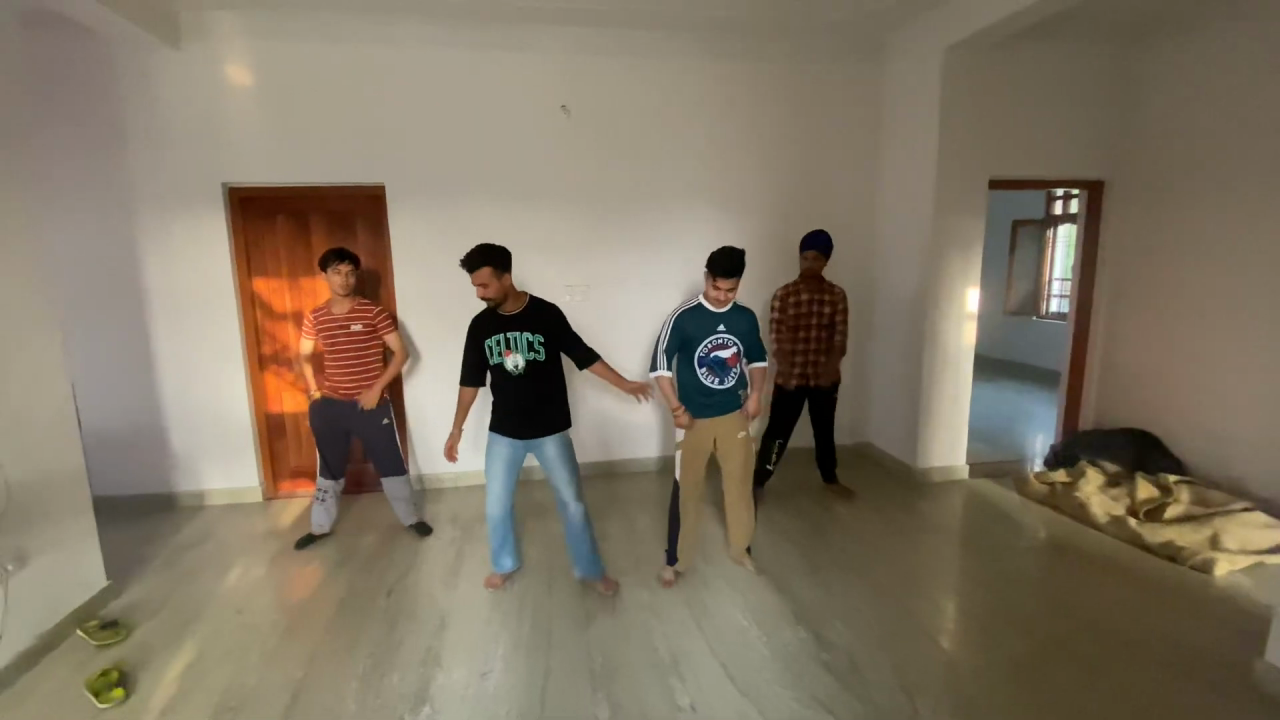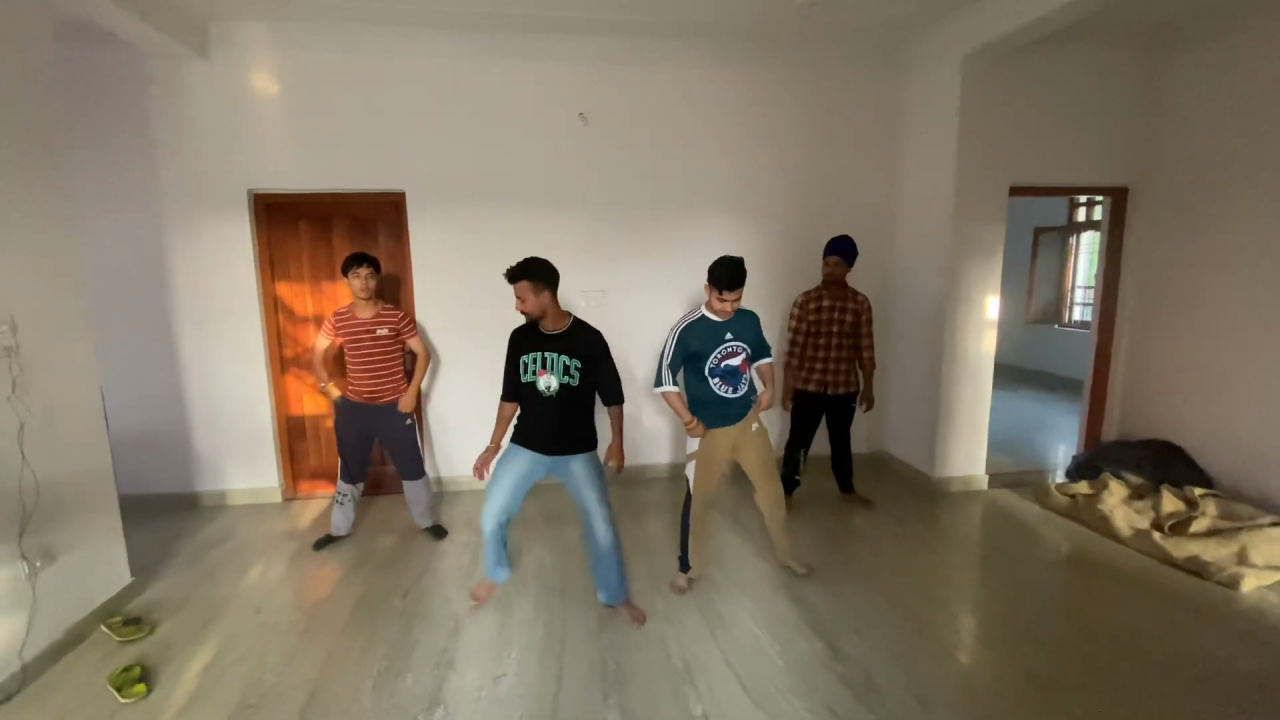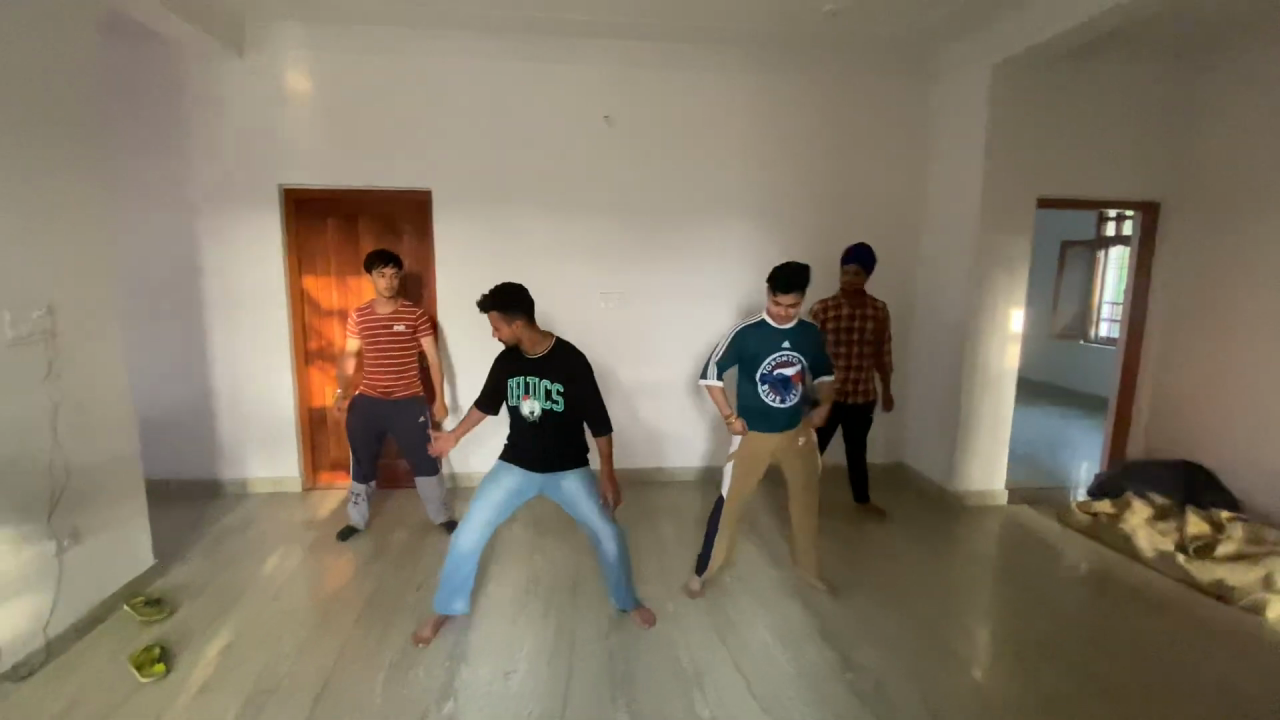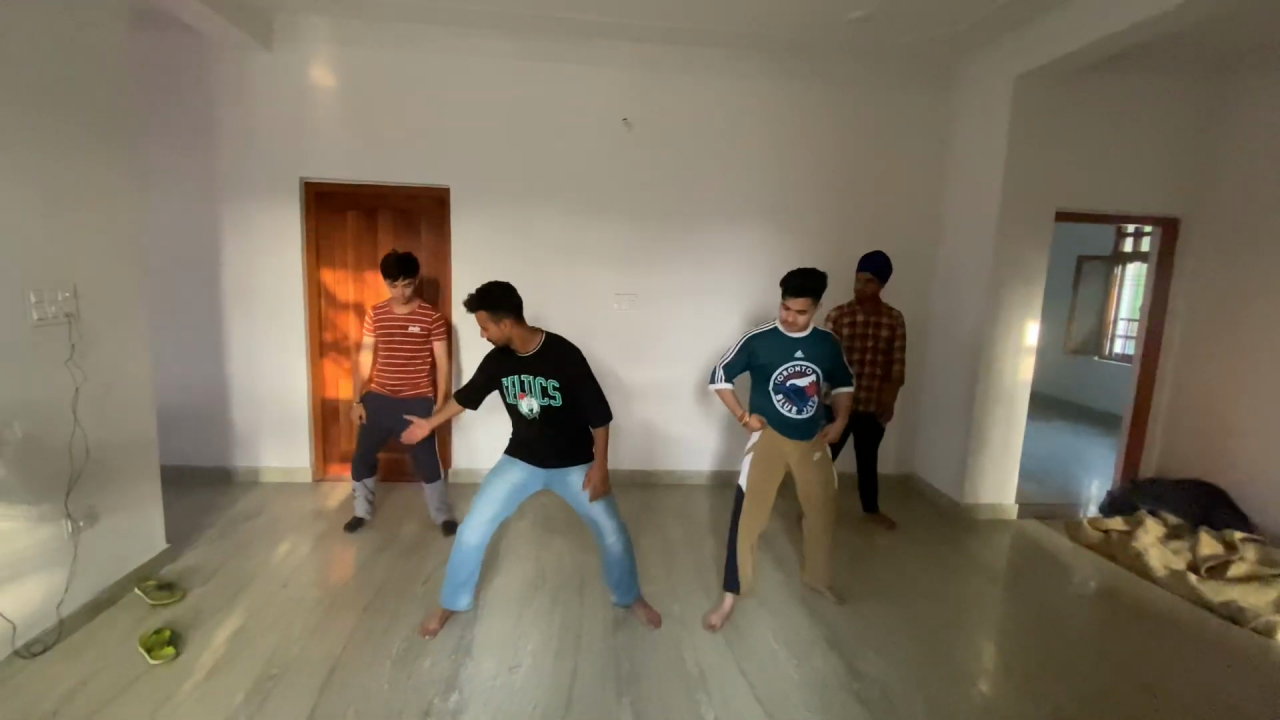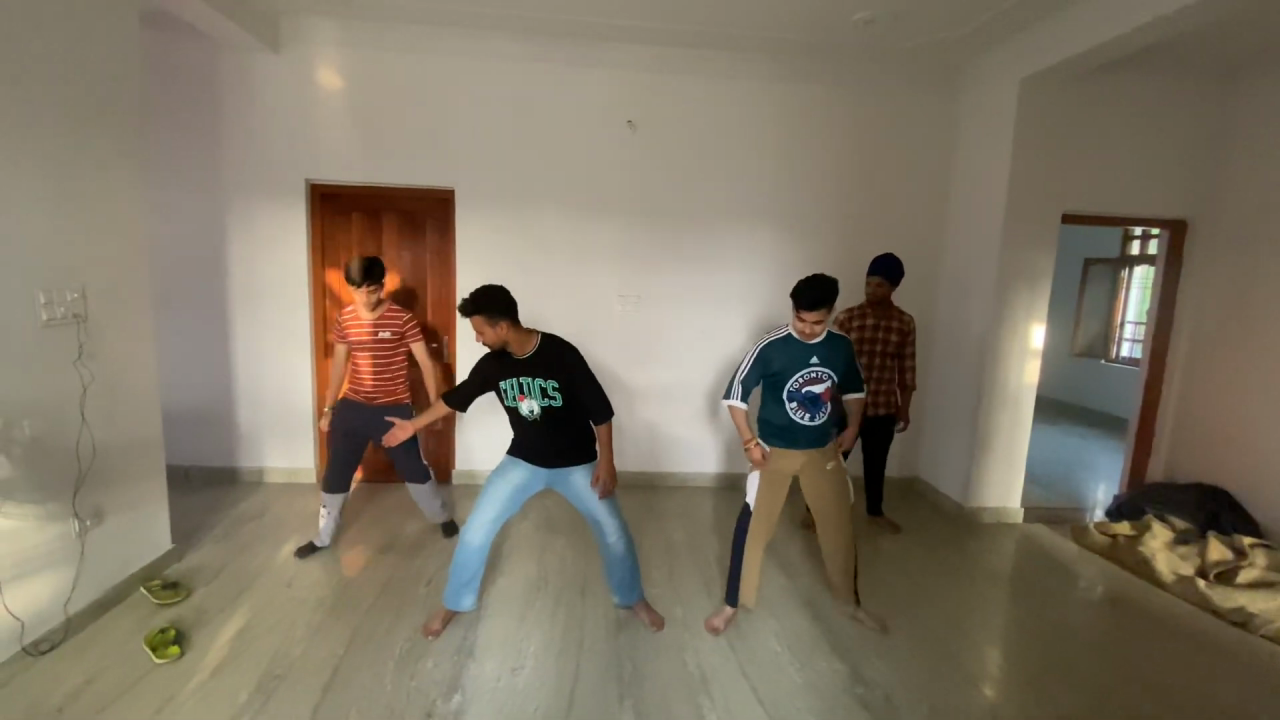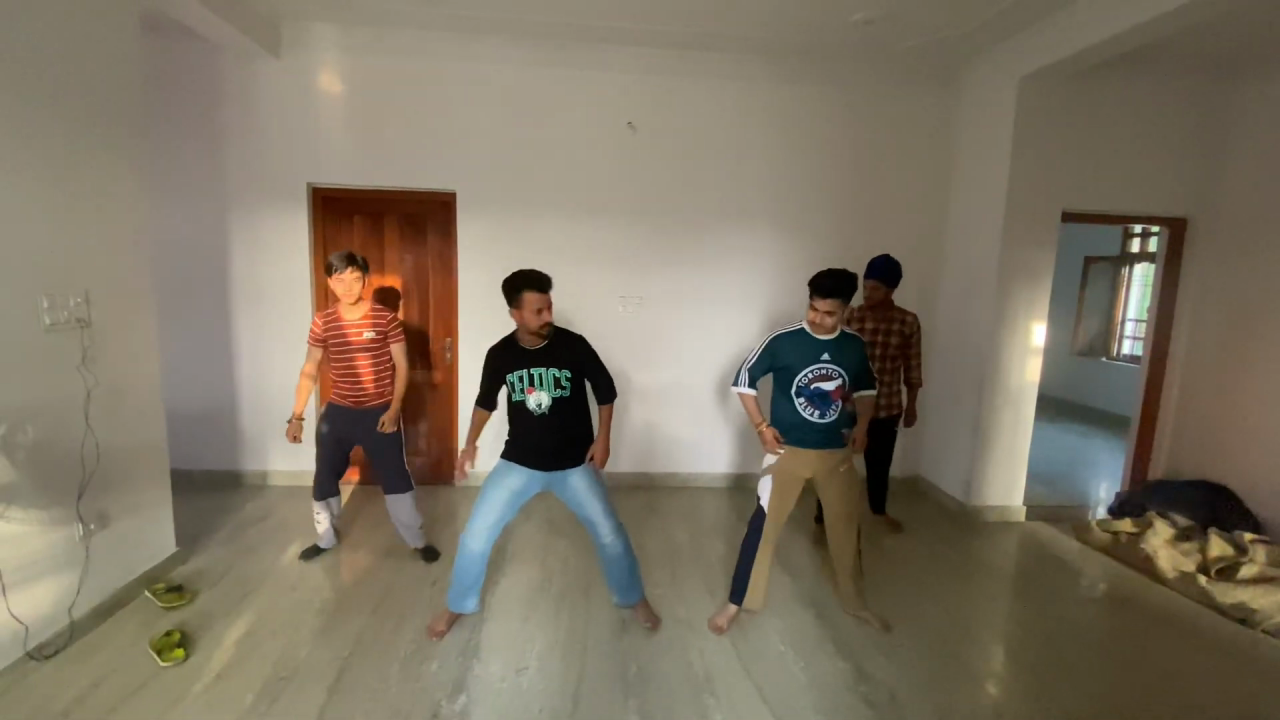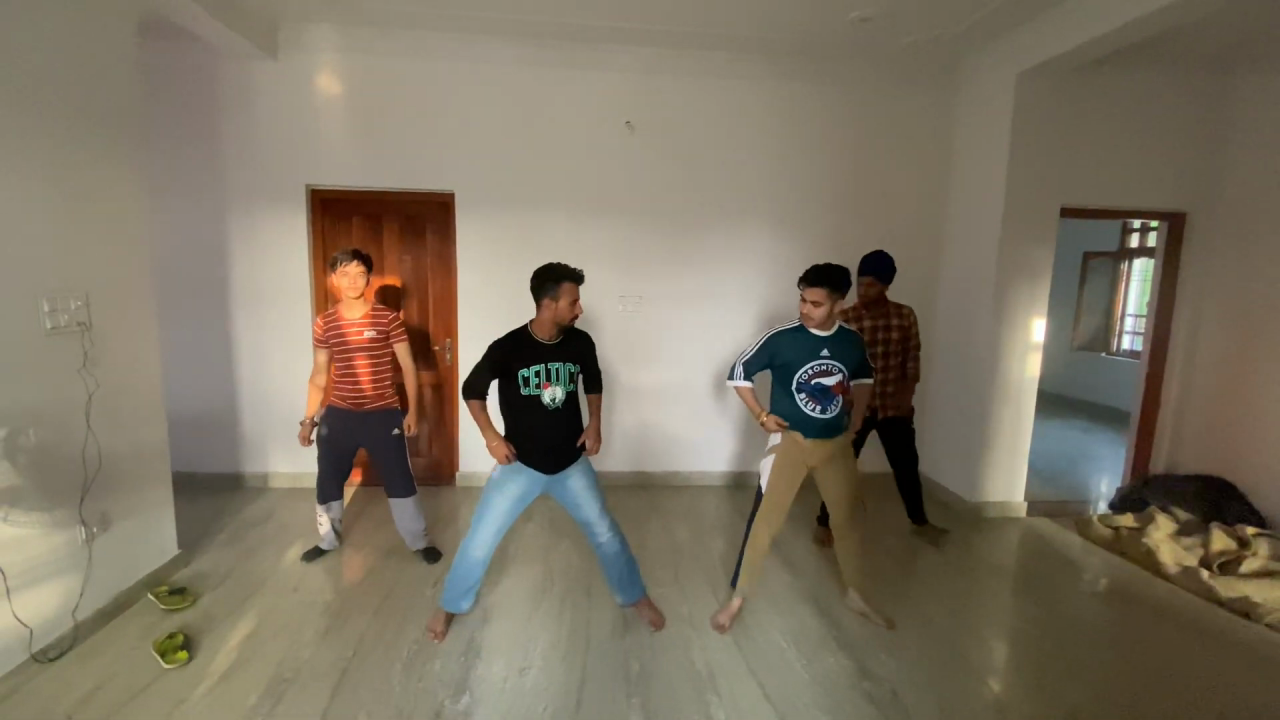
dt=0.4s
person 1, frame 1
left shoulder: (546, 314)
right shoulder: (480, 325)
left elbow: (584, 356)
right elbow: (471, 380)
left wrist: (626, 384)
right wrist: (457, 428)
left hip: (549, 429)
right hip: (504, 431)
left knee: (571, 501)
right knee: (497, 504)
left ankle: (590, 571)
right ankle: (504, 564)
person 1, frame 2
left shoulder: (588, 339)
right shoulder: (520, 338)
left elbow: (611, 395)
right elbow: (510, 396)
left wrist: (617, 442)
right wrist: (494, 444)
left hip: (577, 451)
right hip: (527, 447)
left knee: (600, 523)
right knee: (492, 515)
left ankle: (616, 596)
right ankle: (496, 574)
person 1, frame 3
left shoulder: (572, 361)
right shoulder: (505, 362)
left elbow: (599, 422)
right elbow: (487, 402)
left wrist: (608, 476)
right wrist: (455, 435)
left hip: (568, 469)
right hip: (516, 465)
left knee: (608, 535)
right knee: (468, 535)
left ankle: (628, 602)
right ankle: (444, 610)
person 1, frame 4
left shoulder: (564, 355)
right shoulder: (497, 360)
left elbow: (598, 414)
right elbow: (468, 395)
left wrist: (600, 466)
right wrist: (430, 424)
left hip: (572, 463)
right hip: (521, 460)
left knee: (611, 531)
right knee: (473, 529)
left ankle: (630, 598)
right ankle: (451, 604)
person 1, frame 5
left shoulder: (562, 355)
right shoulder: (492, 364)
left elbow: (600, 409)
right elbow: (457, 397)
left wrist: (606, 462)
right wrist: (413, 426)
left hip: (575, 463)
right hip: (523, 460)
left knee: (613, 531)
right knee: (477, 530)
left ankle: (633, 599)
right ankle: (454, 605)
person 1, frame 6
left shoulder: (573, 346)
right shoulder: (500, 355)
left elbow: (605, 389)
right elbow: (486, 401)
left wrist: (602, 438)
right wrist: (470, 443)
left hip: (573, 464)
right hip: (519, 463)
left knee: (608, 533)
right knee: (476, 534)
left ankle: (633, 599)
right ankle: (458, 606)
person 1, frame 7
left shoulder: (581, 343)
right shoulder: (507, 348)
left elbow: (593, 381)
right elbow: (472, 390)
left wrist: (594, 424)
right wrist: (491, 437)
left hip: (571, 463)
right hip: (520, 464)
left knee: (604, 533)
right knee: (480, 540)
left ankle: (636, 597)
right ankle: (450, 607)
person 2, frame 1
left shoulder: (746, 318)
right shoulder: (683, 316)
left elbow: (758, 359)
right elbow: (660, 365)
left wrist: (755, 395)
right wrist: (676, 408)
left hip: (735, 415)
right hip: (695, 418)
left knee: (739, 483)
right knee: (686, 488)
left ankle: (739, 548)
right ankle: (675, 560)
person 2, frame 2
left shoulder: (749, 320)
right shoulder: (687, 329)
left elbow: (762, 355)
right elbow: (664, 379)
left wrist: (768, 387)
right wrist: (689, 420)
left hip: (748, 419)
right hip: (709, 429)
left knee: (769, 484)
right knee: (699, 497)
left ankle: (784, 553)
right ankle: (687, 567)
person 2, frame 3
left shoulder: (811, 334)
right shoulder: (745, 333)
left elbow: (824, 373)
right elbow: (711, 373)
left wrist: (824, 405)
right wrist: (730, 417)
left hip: (797, 430)
right hip: (753, 433)
left knee: (807, 499)
right knee: (731, 501)
left ankle: (808, 568)
right ankle: (701, 571)
person 2, frame 4
left shoulder: (827, 343)
right shoulder: (757, 340)
left elbow: (843, 384)
right elbow: (720, 377)
left wrist: (840, 420)
right wrist: (743, 416)
left hip: (813, 440)
right hip: (769, 437)
left knee: (821, 512)
right knee: (748, 513)
left ankle: (817, 578)
right ankle: (730, 597)
person 2, frame 5
left shoulder: (841, 347)
right shoulder: (769, 347)
left elbow: (854, 389)
right elbow: (736, 393)
left wrist: (852, 428)
right wrist: (749, 442)
left hip: (823, 451)
right hip: (775, 451)
left knee: (840, 527)
right knee: (753, 525)
left ankle: (851, 601)
right ankle: (732, 604)
person 2, frame 6
left shoulder: (855, 347)
right shoulder: (782, 340)
left elbow: (865, 388)
right elbow: (744, 380)
left wrist: (861, 425)
right wrist: (762, 426)
left hip: (836, 452)
right hip: (787, 450)
left knee: (847, 526)
right knee: (765, 525)
left ankle: (854, 601)
right ankle: (735, 603)
person 2, frame 7
left shoulder: (852, 341)
right shoulder: (781, 337)
left elbow: (864, 377)
right elbow: (739, 372)
left wrist: (858, 413)
right wrist: (762, 415)
left hip: (836, 444)
right hip: (789, 441)
left knee: (847, 519)
right knee: (764, 518)
left ankle: (855, 594)
right ankle: (737, 597)
person 3, frame 1
left shoulder: (374, 312)
right shoulder: (315, 317)
left elbow: (401, 353)
right elbow: (304, 357)
left wrist: (377, 388)
right wrist: (314, 392)
left hip: (371, 403)
right hip: (332, 404)
left knee: (391, 464)
right knee: (329, 468)
left ankle: (411, 517)
right ankle: (320, 526)
person 3, frame 2
left shoulder: (397, 317)
right shoulder: (337, 320)
left elbow: (423, 354)
right elbow: (317, 353)
left wrist: (412, 392)
right wrist: (327, 386)
left hip: (394, 406)
right hip: (354, 407)
left knee: (412, 467)
right knee: (349, 471)
left ankle: (427, 520)
right ankle: (339, 529)
person 3, frame 3
left shoulder: (416, 315)
right shoulder: (358, 316)
left elbow: (433, 357)
right elbow: (350, 356)
left wrist: (439, 399)
right wrist: (342, 392)
left hip: (408, 403)
right hip: (367, 402)
left knee: (425, 463)
right knee: (362, 466)
left ankle: (442, 516)
right ankle: (357, 520)
person 3, frame 4
left shoulder: (431, 317)
right shoulder: (375, 314)
left elbow: (442, 362)
right elbow: (364, 357)
left wrist: (440, 403)
right wrist: (357, 399)
left hip: (417, 403)
right hip: (378, 400)
left knee: (427, 465)
right knee: (361, 461)
left ankle: (443, 516)
right ankle: (363, 512)
person 3, frame 5
left shoulder: (402, 319)
right shoulder: (344, 319)
left elbow: (425, 362)
right elbow: (338, 364)
left wrist: (436, 404)
right wrist: (328, 409)
left hip: (394, 408)
right hip: (353, 408)
left knee: (414, 469)
right knee: (335, 474)
left ankle: (443, 516)
right ankle: (322, 538)
person 3, frame 6
left shoulder: (386, 318)
right shoulder: (322, 322)
left elbow: (401, 366)
right elbow: (309, 370)
left wrist: (394, 409)
right wrist: (296, 416)
left hip: (379, 412)
right hip: (338, 412)
left knee: (397, 479)
right knee: (324, 480)
left ankle: (418, 540)
right ankle: (326, 539)
person 3, frame 7
left shoulder: (388, 318)
right shoulder: (325, 323)
left elbow: (407, 365)
right elbow: (319, 374)
left wrist: (412, 410)
right wrist: (309, 419)
left hip: (383, 415)
right hip: (339, 416)
left knee: (400, 482)
right knee: (328, 482)
left ankle: (419, 541)
right ankle: (328, 540)
person 4, frame 1
left shoulder: (837, 294)
right shoulder: (784, 294)
left elbow: (839, 337)
right elbow: (777, 337)
left wrist: (831, 368)
right wrist: (785, 372)
left hip: (825, 377)
right hip: (791, 376)
left knee: (825, 431)
right knee: (778, 432)
left ankle: (830, 479)
right ankle: (758, 483)
person 4, frame 2
left shoulder: (861, 303)
right shoulder: (805, 300)
left elbow: (866, 348)
right elbow: (794, 346)
left wrist: (868, 386)
right wrist: (788, 386)
left hip: (845, 385)
right hip: (809, 384)
left knee: (841, 439)
right knee: (799, 440)
left ankle: (847, 489)
right ankle: (787, 491)
person 4, frame 3
left shoulder: (879, 310)
right shoulder: (823, 308)
left elbow: (883, 353)
left wrist: (886, 389)
left hip: (863, 394)
left knee: (857, 449)
left ankle: (862, 499)
person 4, frame 4
left shoulder: (894, 319)
right shoulder: (838, 315)
left elbow: (897, 364)
left wrist: (889, 400)
left hip: (873, 403)
left knee: (868, 458)
left ankle: (871, 509)
person 4, frame 5
left shoulder: (905, 322)
right shoulder: (847, 318)
left elbow: (907, 369)
left wrist: (905, 407)
left hip: (884, 407)
left knee: (876, 462)
left ankle: (875, 512)
person 4, frame 6
left shoulder: (908, 322)
right shoulder: (848, 319)
left elbow: (912, 366)
left wrist: (911, 404)
left hip: (887, 407)
left knee: (880, 463)
left ankle: (879, 509)
right ankle: (823, 521)
person 4, frame 7
left shoulder: (905, 316)
right shoulder: (844, 320)
left elbow: (912, 359)
left wrist: (906, 395)
left hip: (894, 405)
left knee: (907, 465)
left ankle: (920, 522)
right ankle: (825, 523)
